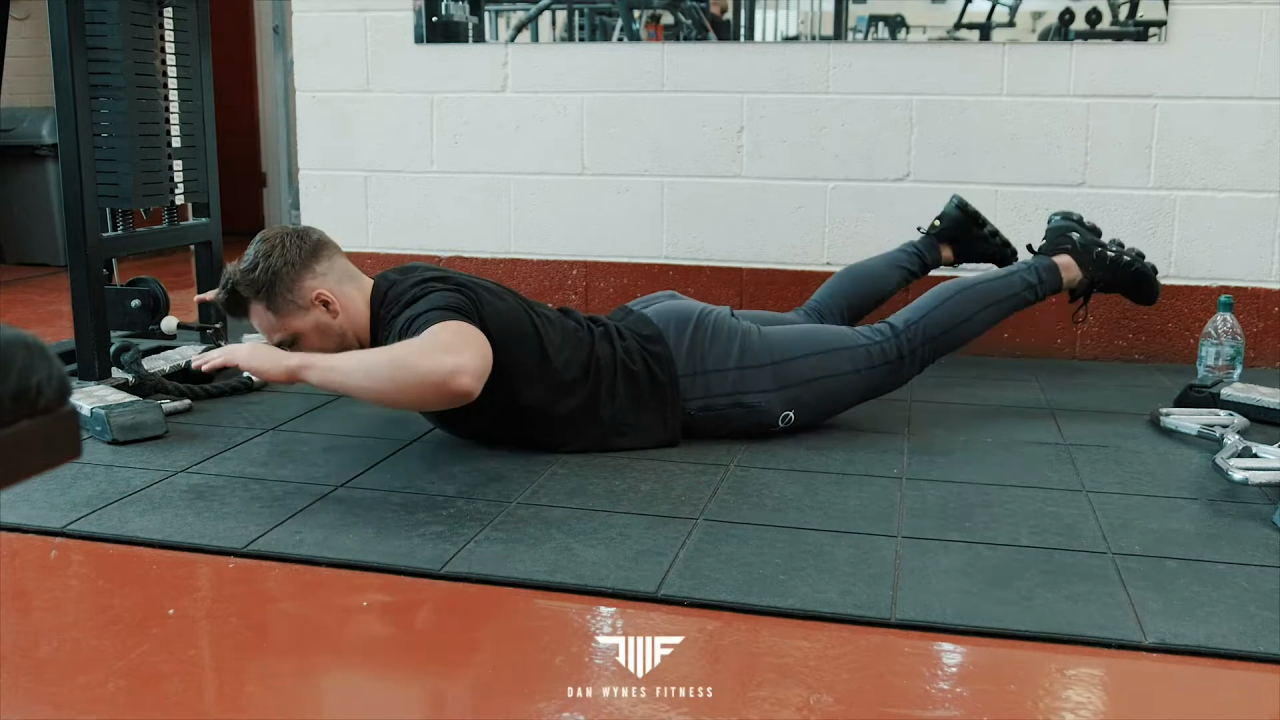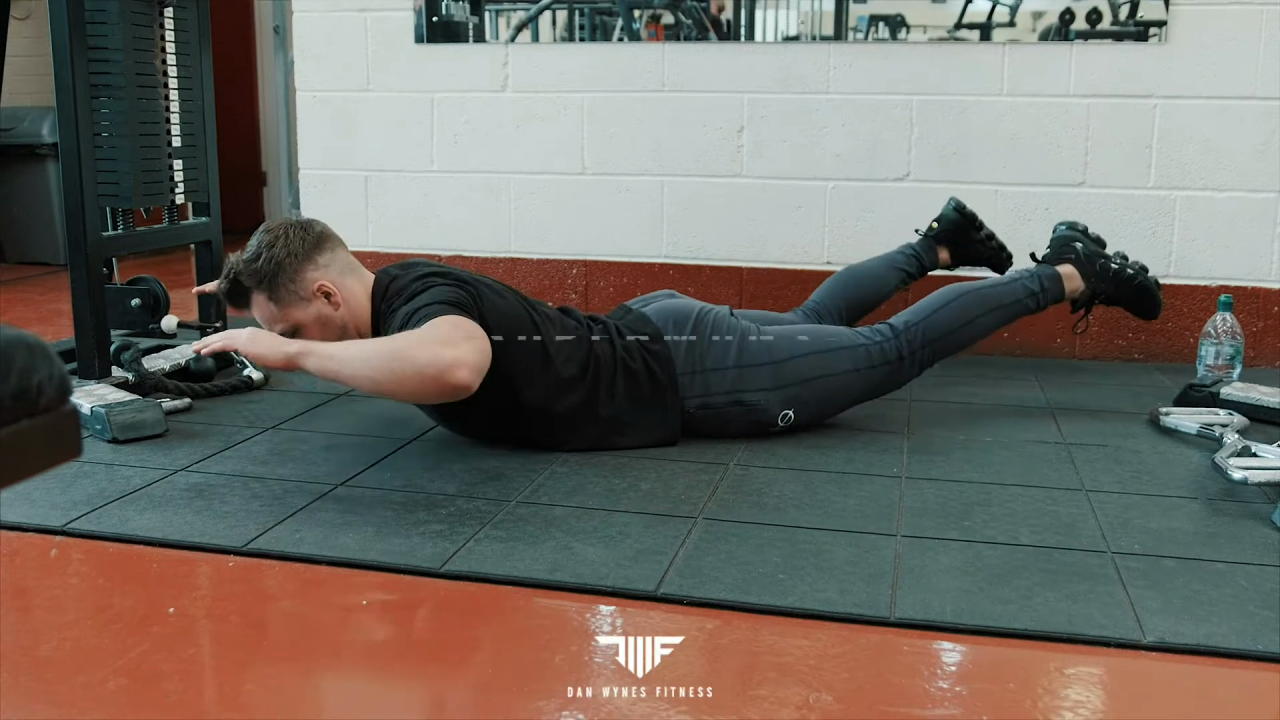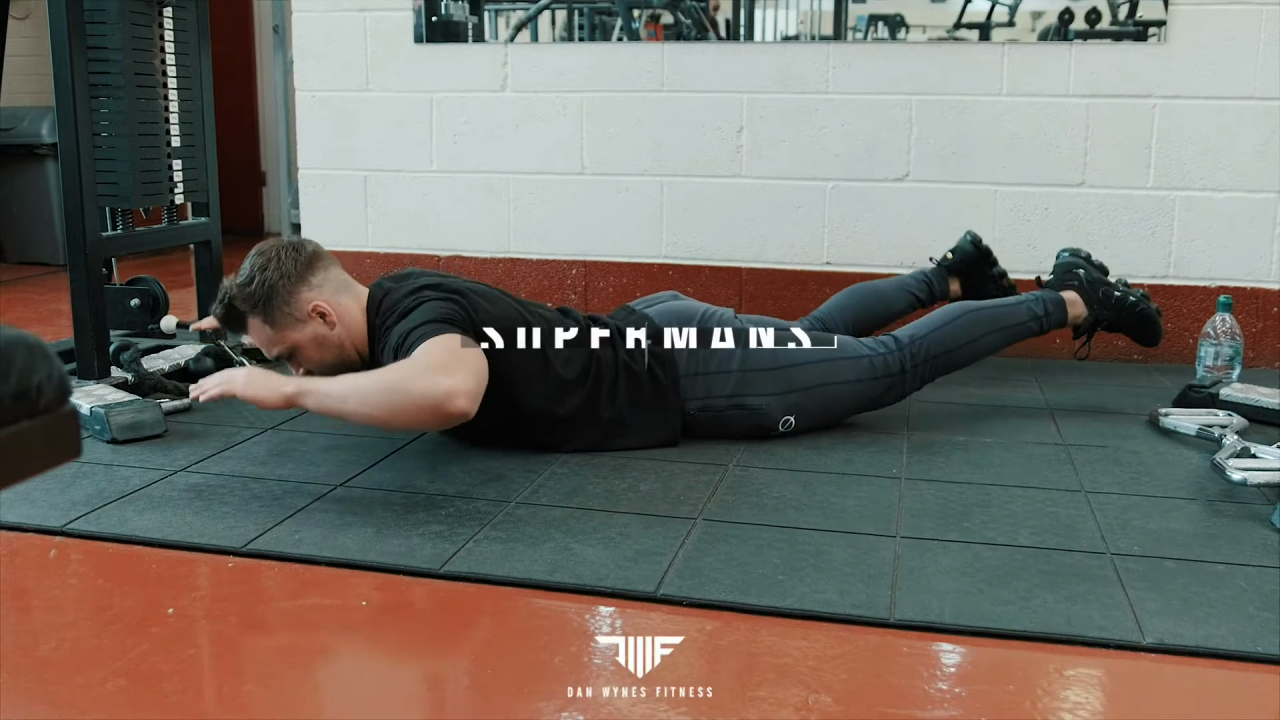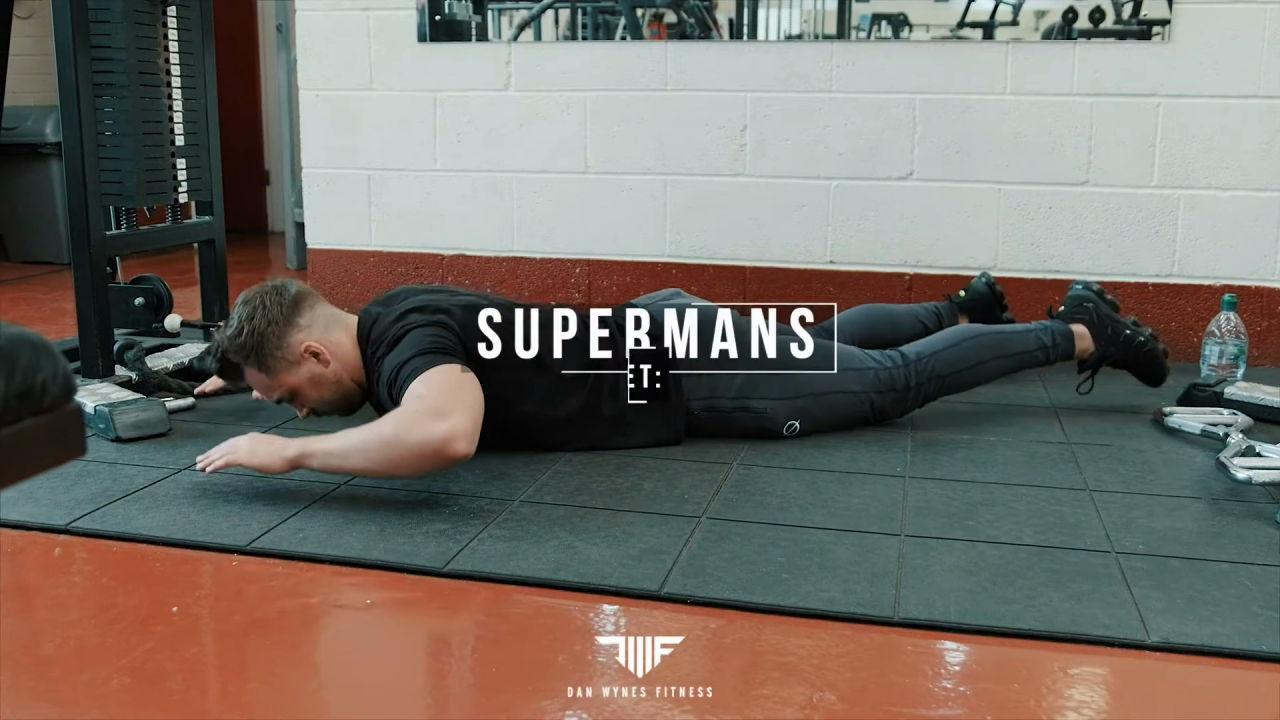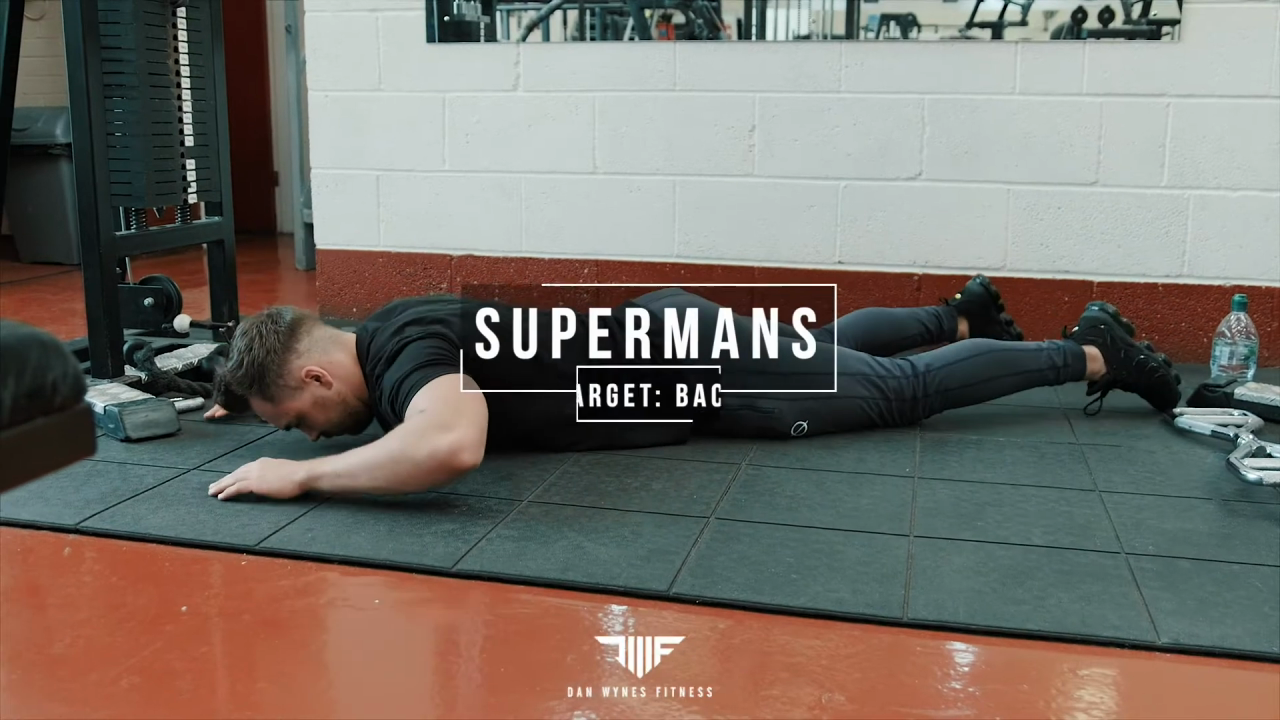
dt=0.2s
person 1, frame 1
left shoulder: (418, 305)
right shoulder: (389, 292)
left elbow: (455, 374)
left wrist: (288, 367)
right wrist: (260, 295)
left hip: (686, 379)
right hip: (651, 335)
left knee: (888, 354)
right knee: (814, 324)
left ankle: (1065, 264)
right ankle: (943, 242)
person 1, frame 2
left shoulder: (420, 299)
right shoulder: (392, 288)
left elbow: (453, 368)
left wrist: (289, 352)
right wrist: (262, 296)
left hip: (684, 377)
right hip: (650, 333)
left knee: (888, 354)
right knee: (814, 328)
left ankle: (1067, 274)
right ankle: (941, 241)
person 1, frame 3
left shoulder: (415, 314)
right shoulder: (388, 300)
left elbow: (448, 395)
left wrist: (285, 392)
right wrist: (249, 322)
left hip: (681, 377)
right hip: (648, 336)
left knee: (888, 365)
right knee: (815, 338)
left ankle: (1072, 300)
right ankle: (951, 275)
person 1, frame 4
left shoulder: (407, 344)
right shoulder: (381, 323)
left elbow: (446, 434)
left wrist: (290, 449)
right wrist: (252, 363)
left hip: (684, 373)
right hip: (655, 332)
left knee: (890, 382)
right knee: (817, 347)
left ankle: (1080, 333)
right ankle: (964, 310)
person 1, frame 5
left shoulder: (406, 356)
right shoulder: (381, 334)
left elbow: (450, 445)
left wrist: (301, 475)
right wrist: (256, 385)
left hip: (688, 370)
right hip: (659, 332)
left knee: (899, 392)
right knee: (822, 347)
left ankle: (1091, 355)
right ankle: (959, 318)
